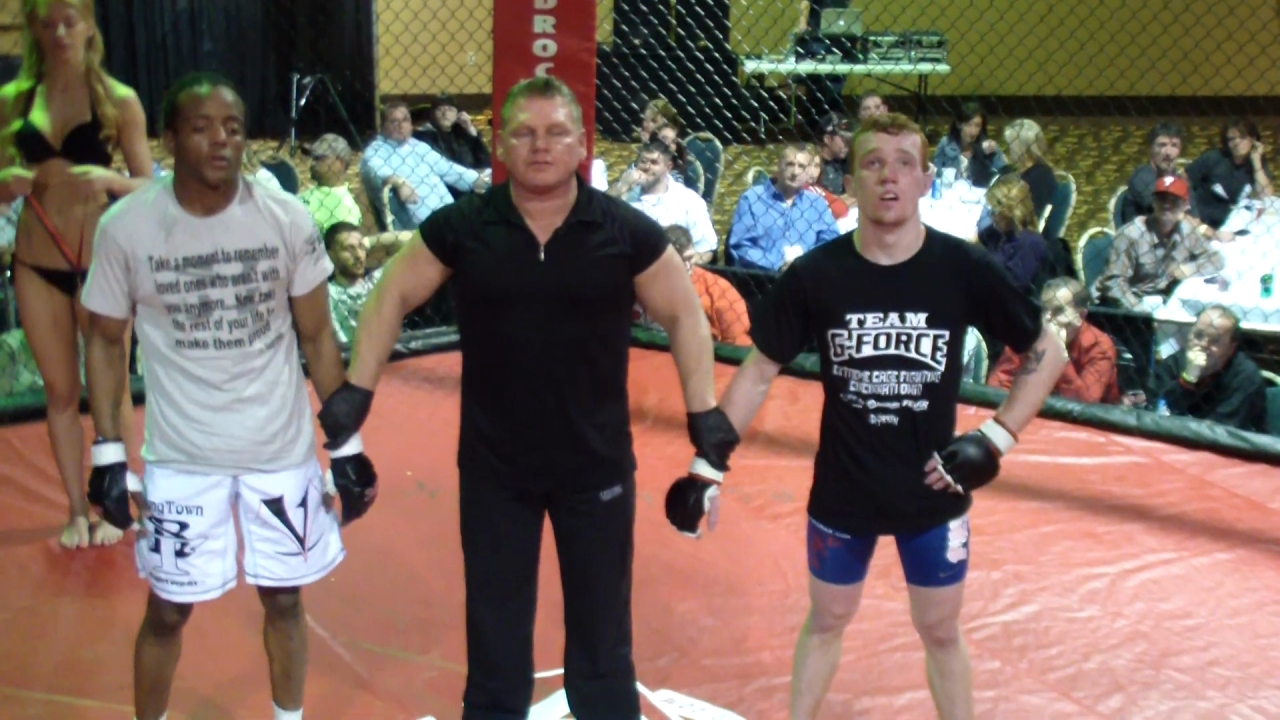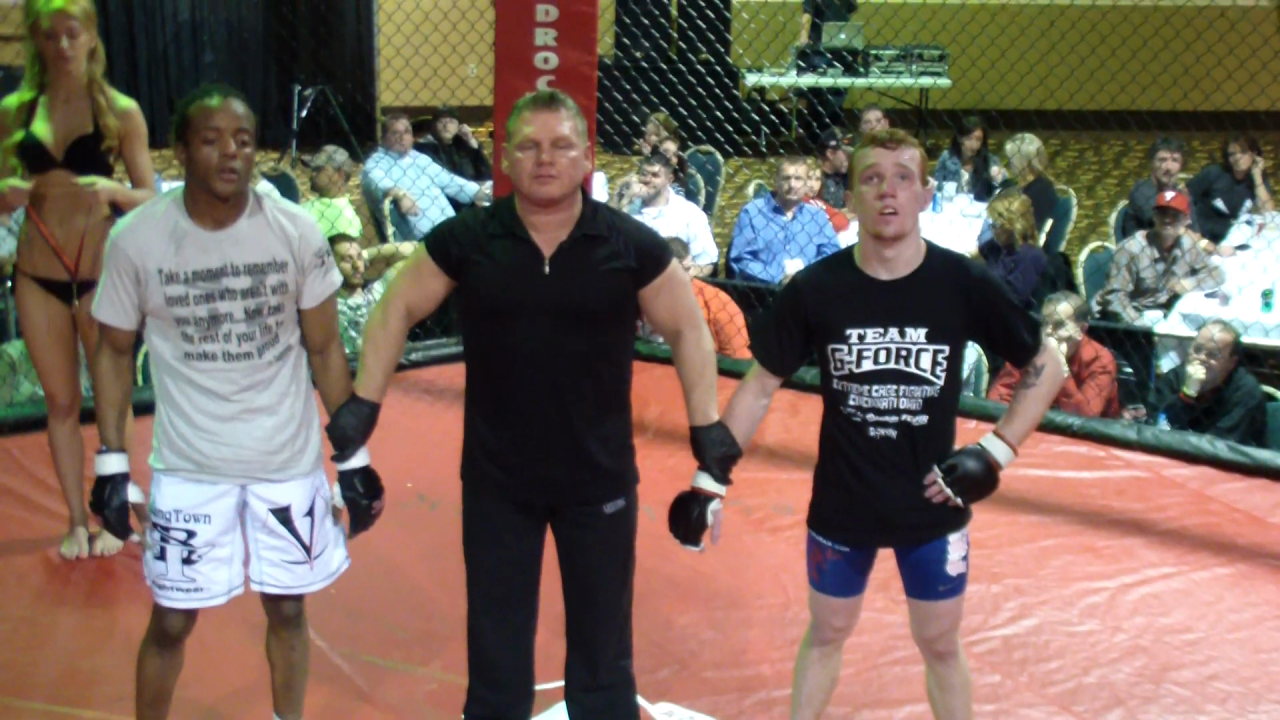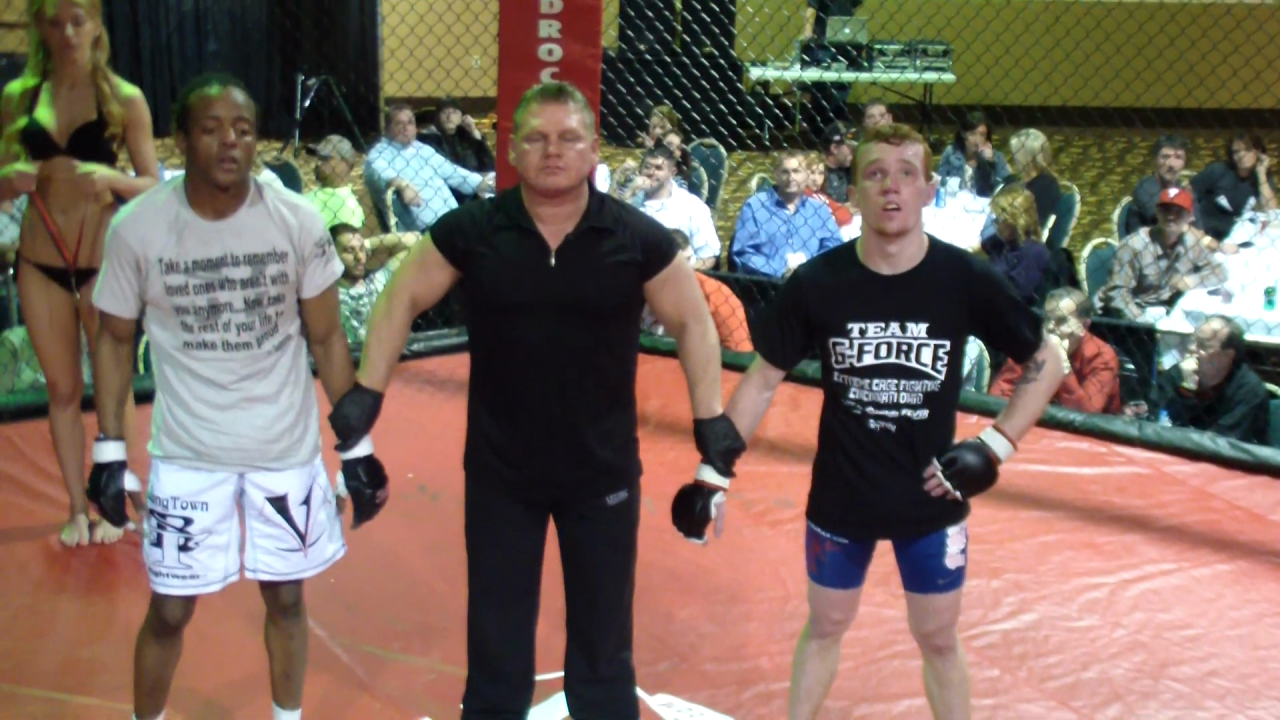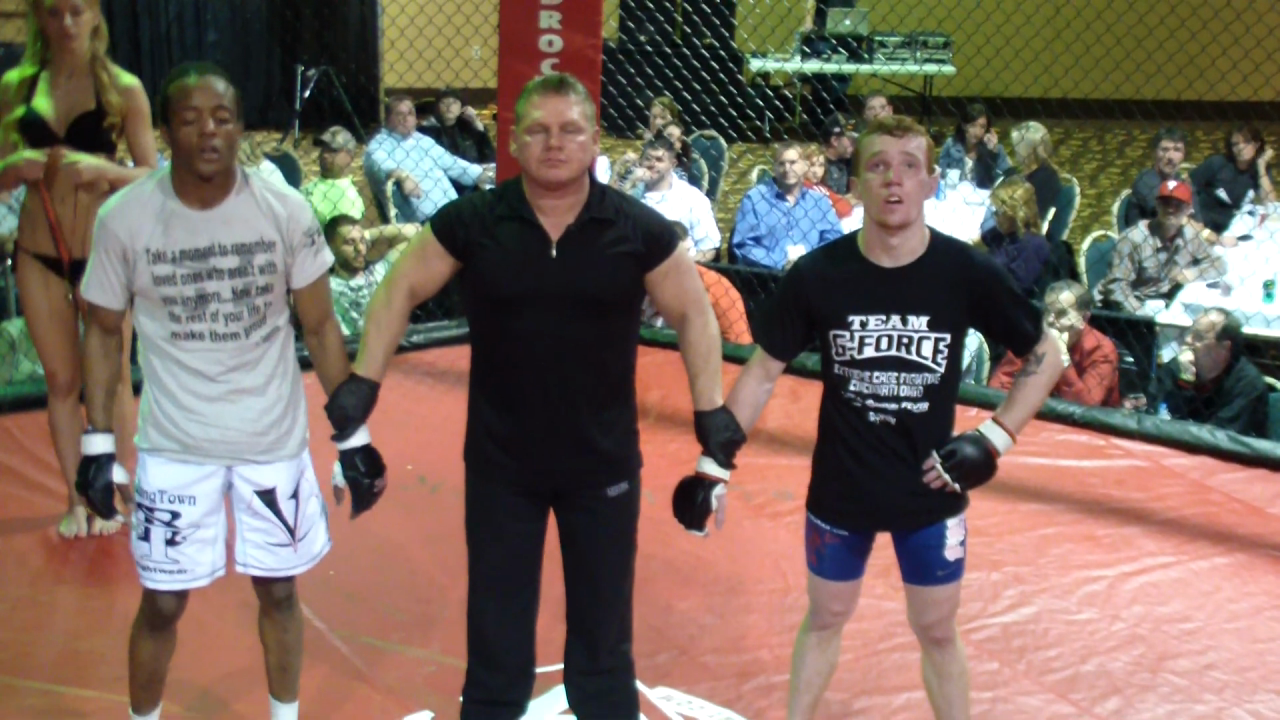
dt=0.2s
person 1, frame 1
left shoulder: (286, 218)
right shoulder: (125, 226)
left elbow: (317, 336)
right elbow: (106, 341)
left wrist: (346, 444)
right wrist: (107, 452)
left hip: (280, 449)
right hip: (181, 455)
left knee: (284, 597)
right knee: (168, 610)
person 1, frame 2
left shoulder: (296, 232)
right shoulder: (136, 238)
left elbow: (325, 349)
right elbow: (114, 351)
left wrist: (354, 456)
right wrist: (111, 462)
left hip: (287, 459)
right hip: (189, 465)
left knee: (287, 607)
right knee: (171, 621)
person 1, frame 3
left shoulder: (296, 220)
right shoulder: (136, 226)
left elbow: (326, 337)
right elbow: (115, 338)
left wrist: (357, 445)
right wrist: (108, 449)
left hip: (285, 446)
right hip: (187, 451)
left knee: (285, 595)
right knee: (169, 609)
person 1, frame 4
left shoulder: (284, 210)
right shoulder: (123, 217)
left elbow: (320, 327)
right elbow: (103, 331)
left wrist: (354, 436)
right wrist: (97, 442)
left hip: (273, 439)
right hip: (173, 445)
left knee: (278, 588)
right knee: (162, 602)
person 2, frame 1
left shoulder: (627, 231)
right shoulder: (459, 226)
left elbow: (684, 316)
right elbow: (390, 299)
left wrist: (703, 413)
right wrist: (356, 392)
left hip: (597, 465)
right hip: (493, 467)
left knee: (600, 623)
right knee: (494, 622)
person 2, frame 2
left shoulder: (632, 245)
right shoulder: (464, 238)
left elbow: (688, 331)
right elbow: (394, 311)
left wrist: (707, 426)
right wrist: (363, 405)
left hip: (600, 478)
right hip: (496, 478)
left knee: (601, 636)
right knee: (496, 636)
person 2, frame 3
left shoulder: (638, 237)
right shoulder: (470, 230)
left elbow: (693, 324)
right elbow: (399, 302)
left wrist: (711, 422)
right wrist: (365, 396)
left hip: (604, 470)
right hip: (499, 471)
left knee: (603, 631)
right knee: (497, 630)
person 2, frame 4
left shoulder: (640, 229)
right shoulder: (471, 221)
left elbow: (694, 314)
right elbow: (398, 291)
left wrist: (711, 413)
right wrist: (363, 385)
left hip: (604, 462)
right hip: (500, 462)
left knee: (604, 621)
right knee: (498, 621)
person 3, frame 1
left shoulder: (966, 268)
right shoulder: (814, 274)
left elbow: (1047, 352)
right elbow: (758, 373)
left wrist: (996, 439)
left hip: (933, 492)
right hip: (841, 490)
left knee: (940, 632)
right knee: (826, 620)
person 3, frame 2
left shoulder: (965, 283)
right shoulder: (814, 288)
left elbow: (1046, 366)
right elbow: (759, 386)
left wrist: (995, 452)
right wrist: (711, 479)
left hip: (932, 506)
right hip: (840, 502)
left knee: (940, 644)
right knee: (826, 633)
person 3, frame 3
left shoulder: (966, 279)
right shoulder: (816, 282)
left elbow: (1046, 362)
right elbow: (763, 379)
left wrist: (994, 447)
right wrist: (714, 471)
left hip: (930, 498)
right hip: (839, 495)
left knee: (937, 638)
right knee: (825, 625)
person 3, frame 4
left shoulder: (968, 272)
right shoulder: (817, 274)
left elbow: (1046, 355)
right elbow: (763, 371)
left wrist: (993, 440)
right wrist: (714, 463)
left hip: (930, 490)
right hip: (839, 487)
left knee: (936, 631)
right knee: (825, 618)
person 4, frame 1
left shoulder: (118, 99)
left elbow: (148, 185)
left wrist: (108, 180)
left hip: (100, 260)
left knee: (111, 389)
right knee: (60, 393)
right ankle: (77, 510)
person 4, frame 2
left shoulder: (120, 111)
left elbow: (151, 196)
left wrist: (111, 190)
left hip: (102, 271)
right knee: (61, 403)
right ankle: (76, 520)
person 4, frame 3
left shoulder: (124, 98)
left elbow: (154, 184)
left wrist: (112, 179)
left hip: (104, 258)
right knee: (63, 390)
right ankle: (77, 508)
person 4, frame 4
left shoulder: (123, 88)
left elbow: (153, 175)
left wrist: (102, 168)
left knee: (113, 379)
right knee: (61, 381)
right ankle: (76, 498)
